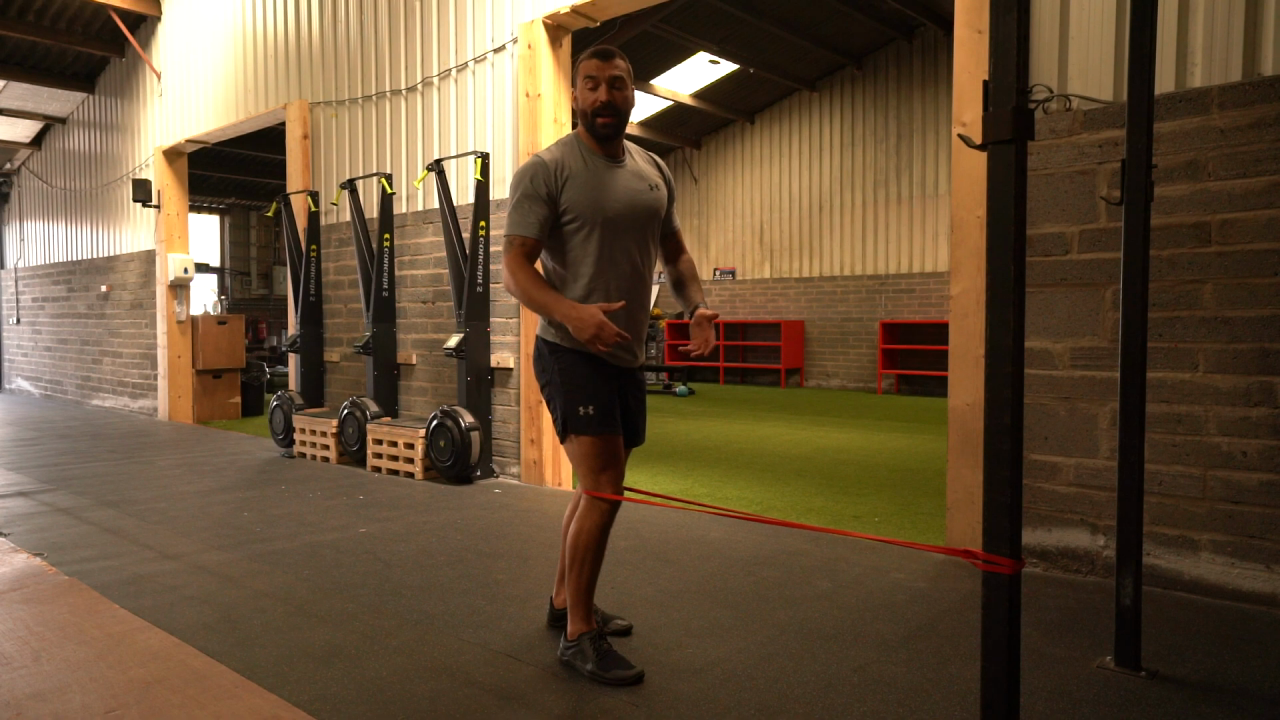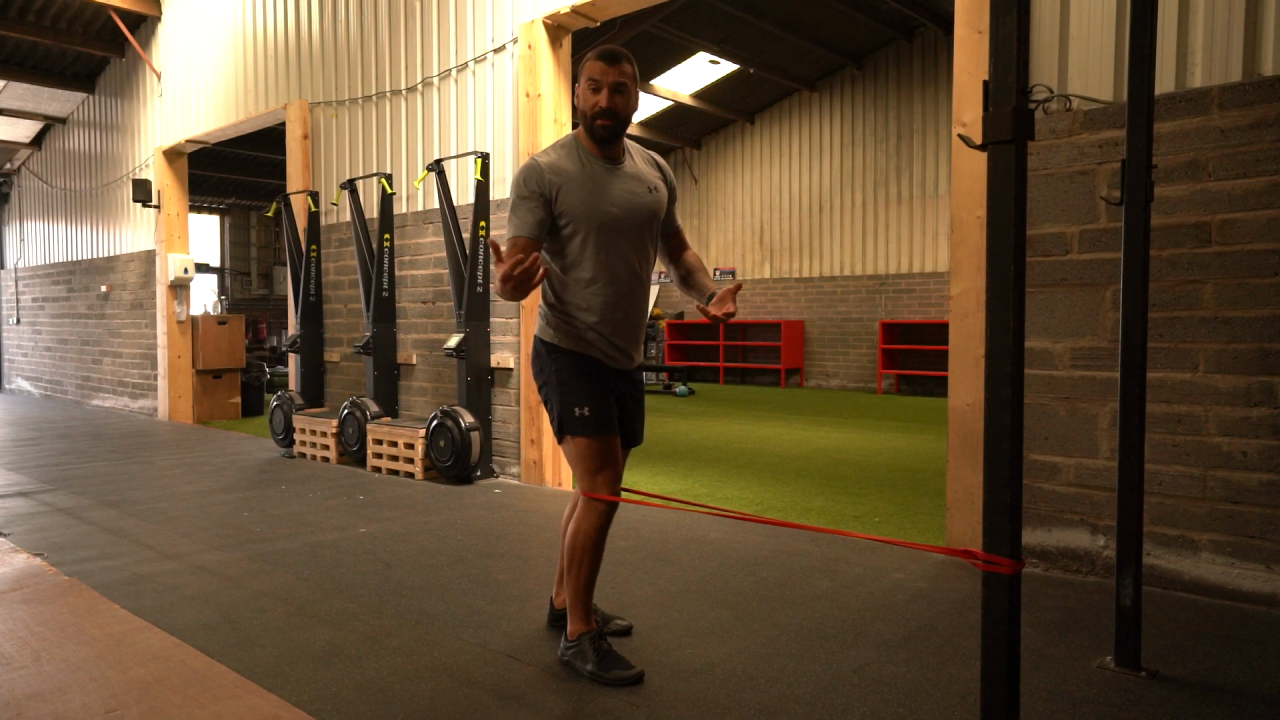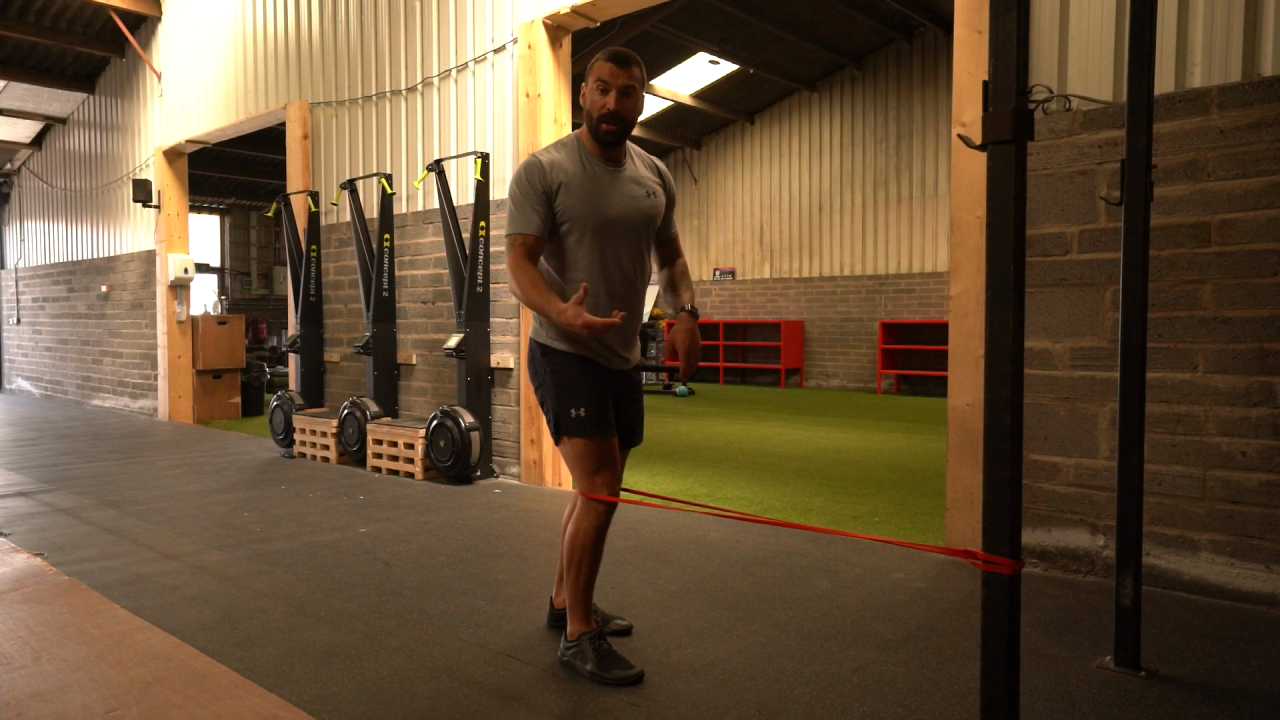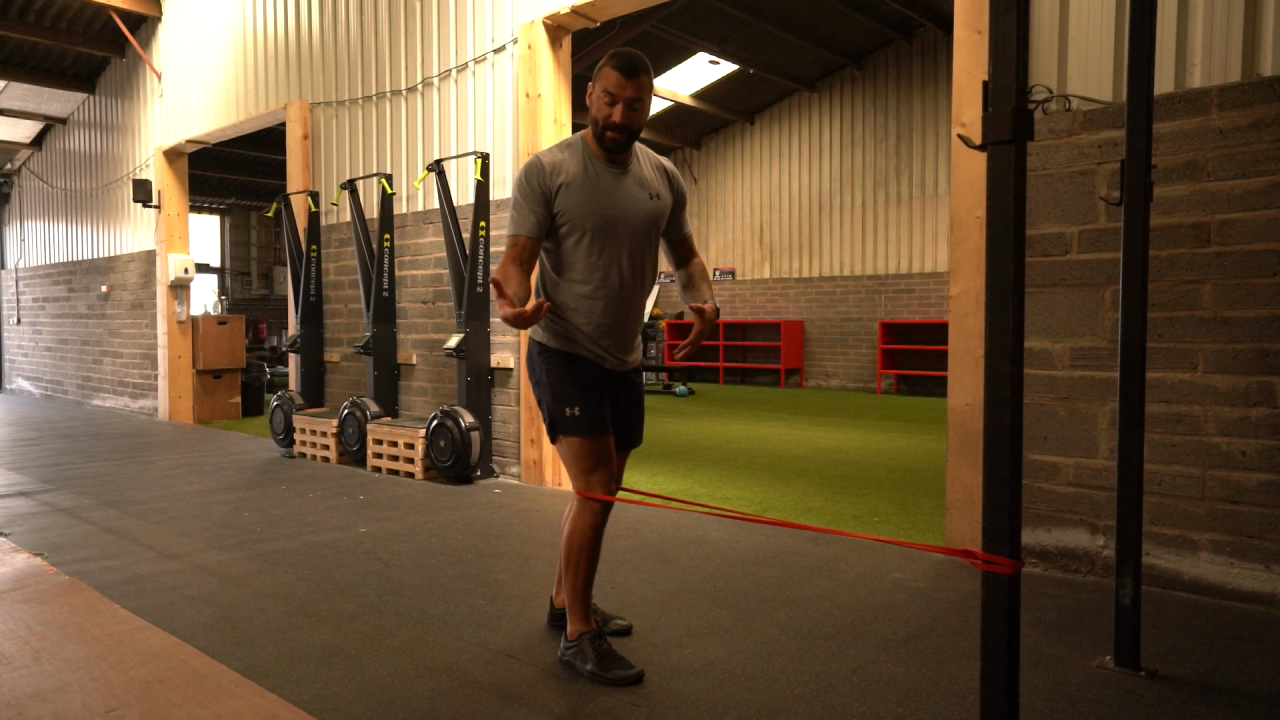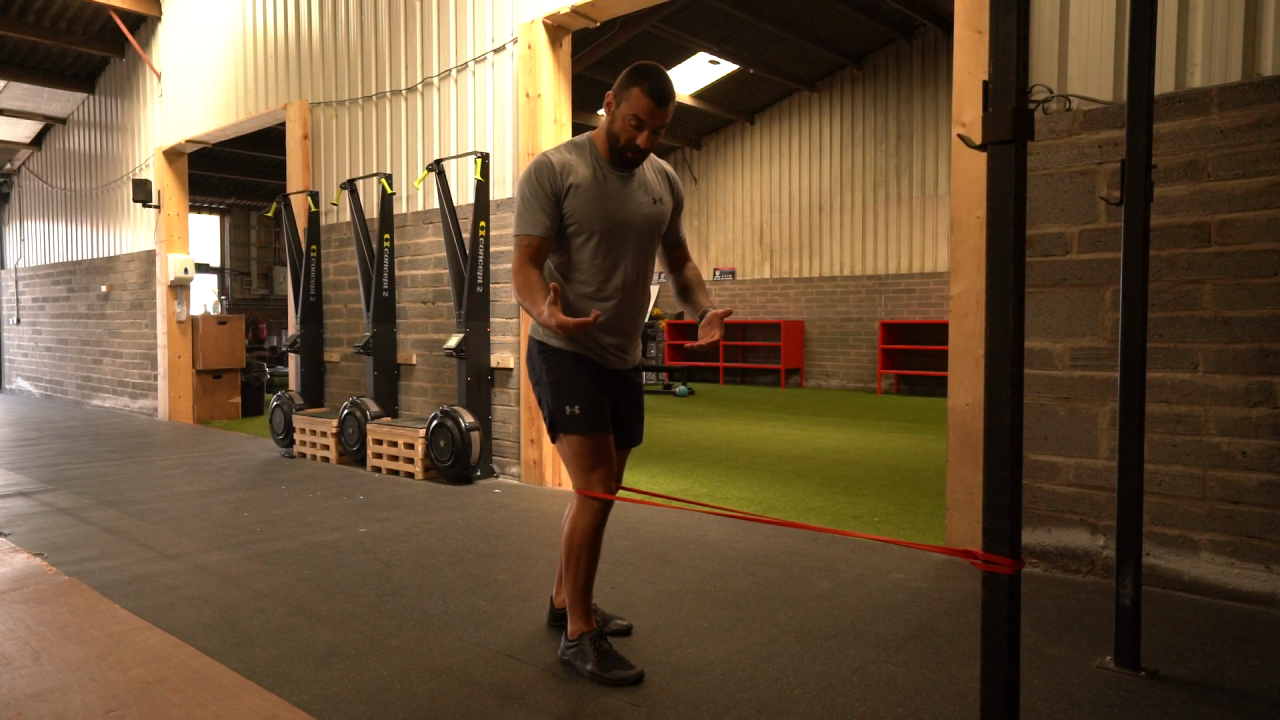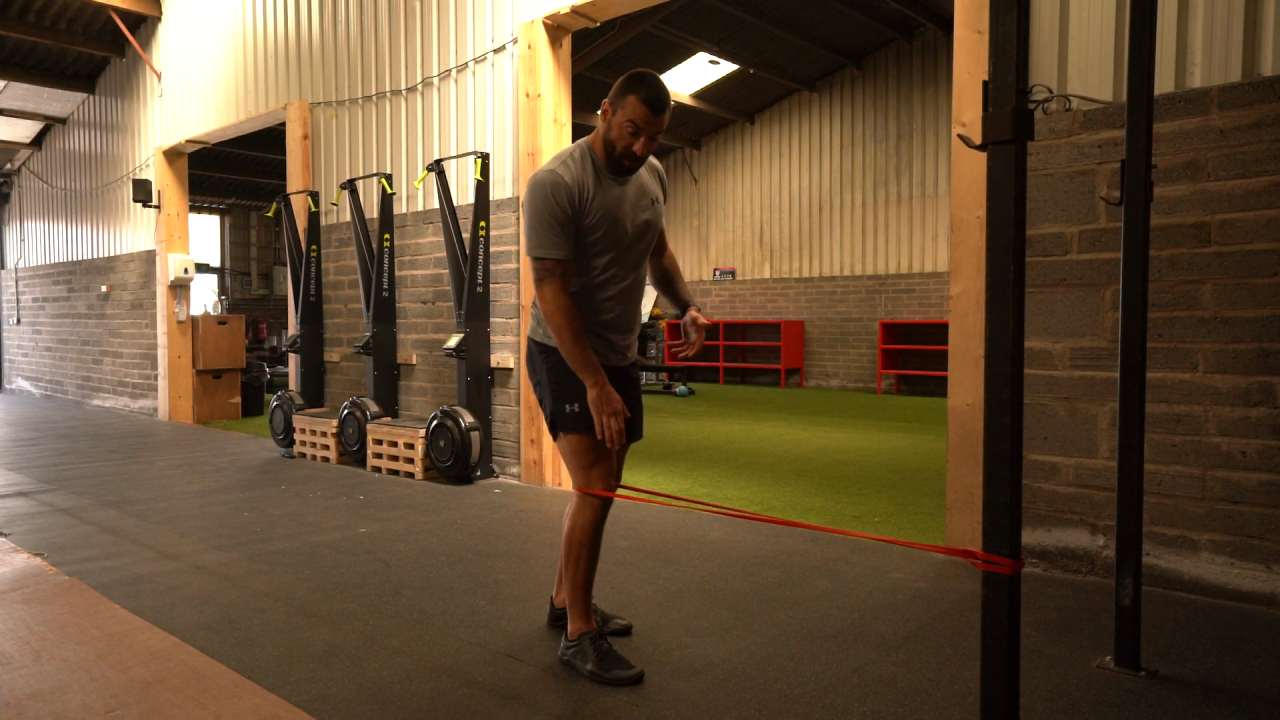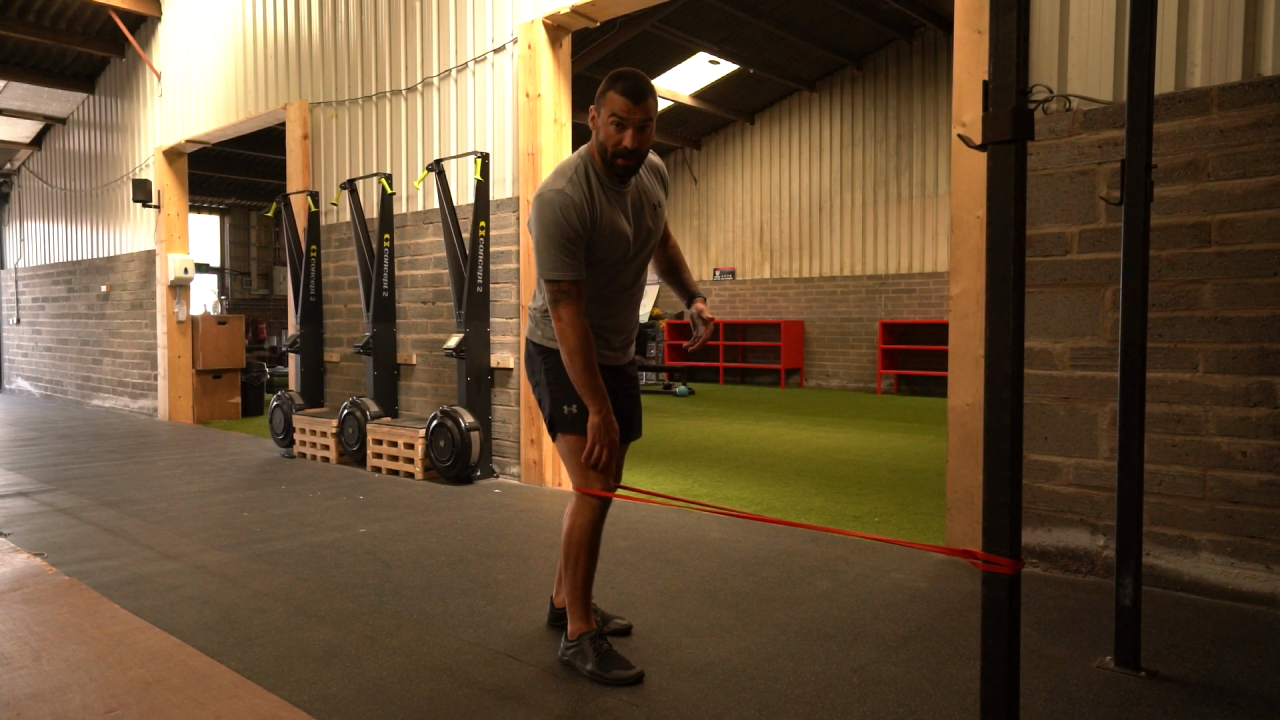
dt=0.7s
person 1, frame 1
left shoulder: (654, 170)
right shoulder: (546, 170)
left elbow: (674, 250)
right elbow: (516, 267)
left wrist: (698, 308)
right wrist: (570, 312)
left hip: (624, 355)
right hip: (572, 352)
left knee: (597, 486)
right knee: (603, 490)
left ankle: (564, 601)
right ankle: (579, 634)
person 1, frame 2
left shoulder: (655, 171)
right shoulder: (544, 172)
left elbow: (676, 248)
right elbow: (519, 259)
left wrist: (709, 294)
right wrist: (509, 283)
left hip: (624, 357)
right hip: (570, 354)
left knee: (596, 487)
right knee: (600, 491)
left ankle: (564, 600)
right ankle: (579, 635)
person 1, frame 3
left shoulder: (654, 175)
right shoulder: (544, 169)
left elbow: (670, 255)
right elbow: (520, 260)
left wrist: (685, 312)
right wrist: (561, 313)
left hip: (623, 358)
right hip: (567, 355)
left knee: (598, 487)
right knee: (599, 492)
left ankle: (565, 601)
right ankle: (578, 635)
person 1, frame 4
left shoulder: (664, 177)
right shoulder: (546, 171)
left elbow: (684, 256)
right elbow: (517, 259)
left wrist: (702, 304)
right wrist: (511, 304)
left hip: (624, 359)
right hip: (565, 354)
left knee: (600, 488)
right knee: (595, 492)
left ankle: (565, 601)
right ankle: (579, 634)
person 1, frame 5
left shoulder: (664, 181)
right shoulder: (553, 170)
left elbow: (677, 259)
right elbow: (526, 263)
left wrist: (705, 310)
right wrist: (543, 310)
left hip: (624, 357)
right hip: (565, 352)
left knee: (602, 489)
right knee: (595, 490)
left ankle: (565, 599)
right ankle: (579, 634)
person 1, frame 6
left shoulder: (652, 176)
right shoulder: (556, 183)
right elbow: (552, 295)
left wrist: (687, 307)
right wrist: (596, 388)
left hip: (620, 353)
right hip: (564, 354)
left knee: (603, 485)
right knee: (596, 487)
left ankle: (566, 600)
right ankle: (579, 634)
person 1, frame 7
left shoulder: (653, 173)
right shoulder: (562, 198)
right elbow: (567, 316)
left wrist: (694, 298)
right wrist: (598, 412)
left hip: (618, 352)
right hip: (561, 353)
left knee: (604, 484)
right knee: (594, 485)
left ankle: (566, 599)
right ankle: (579, 635)
